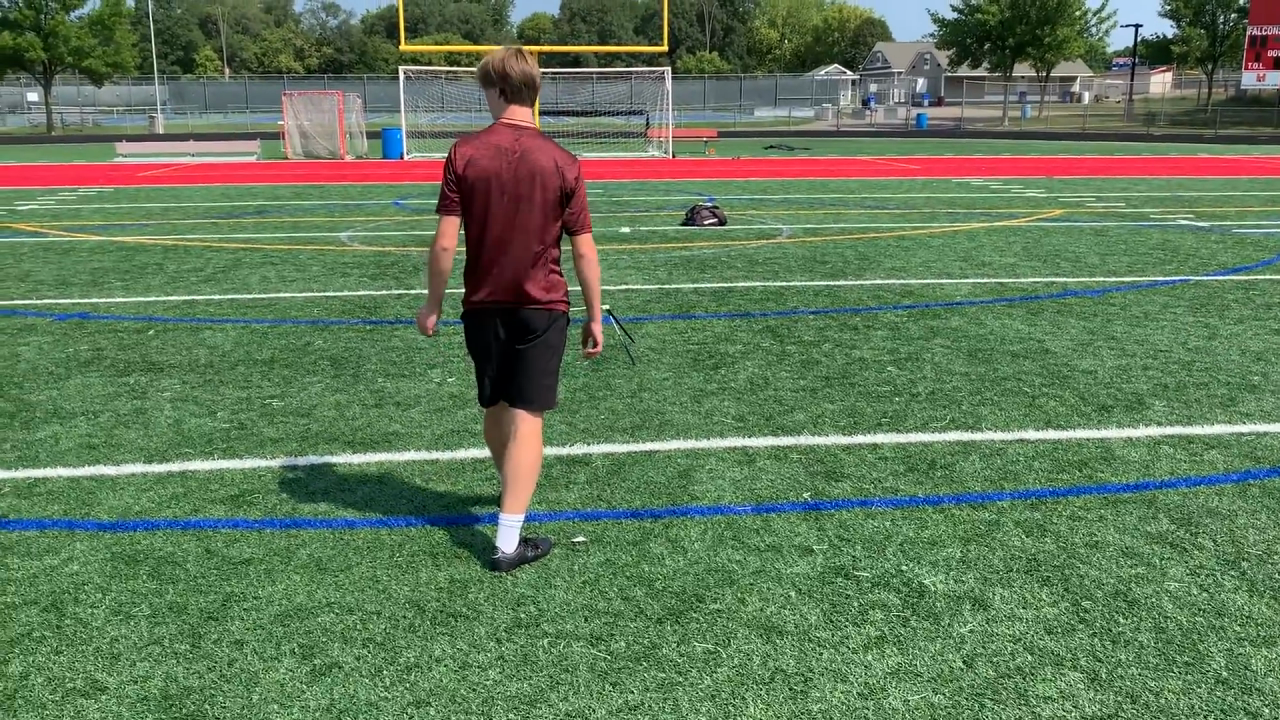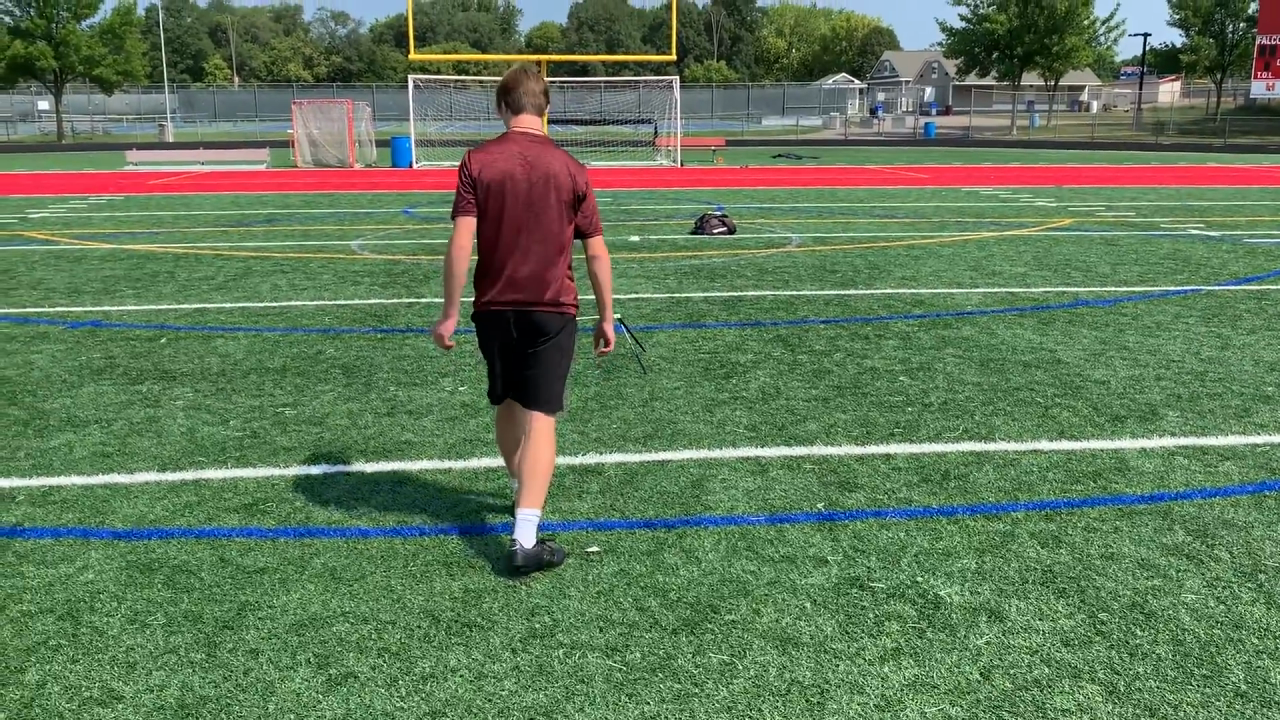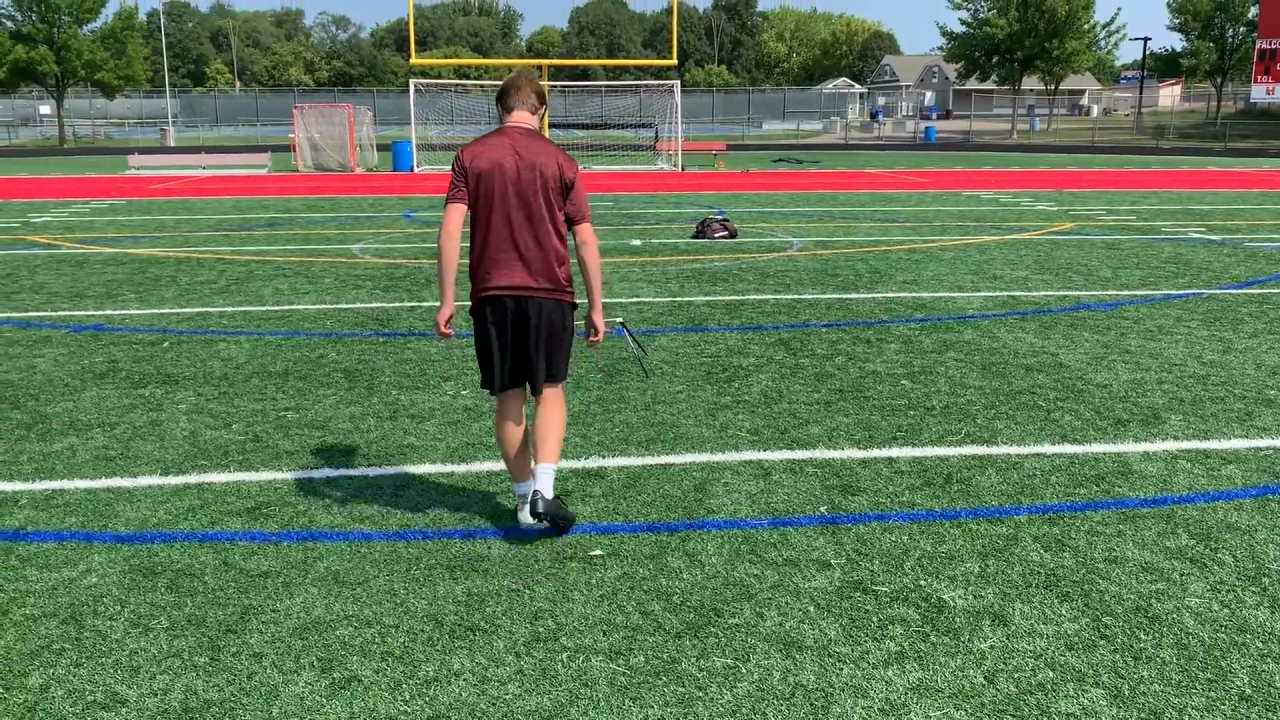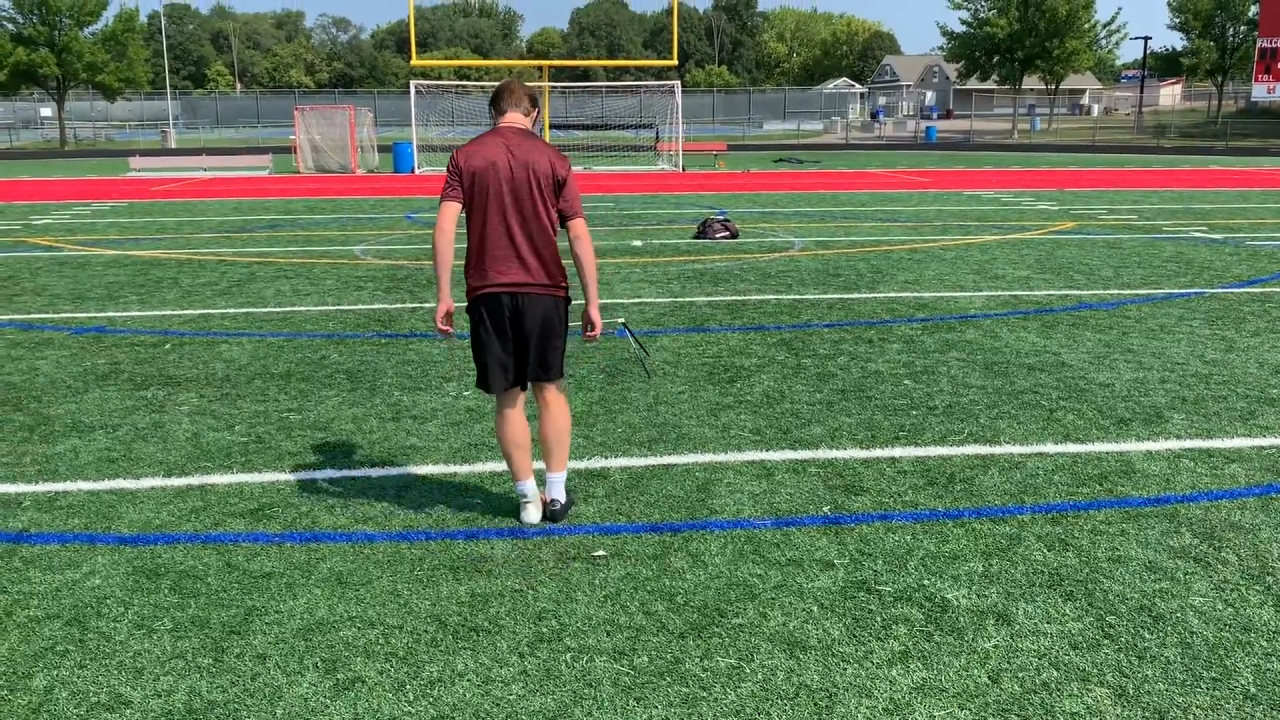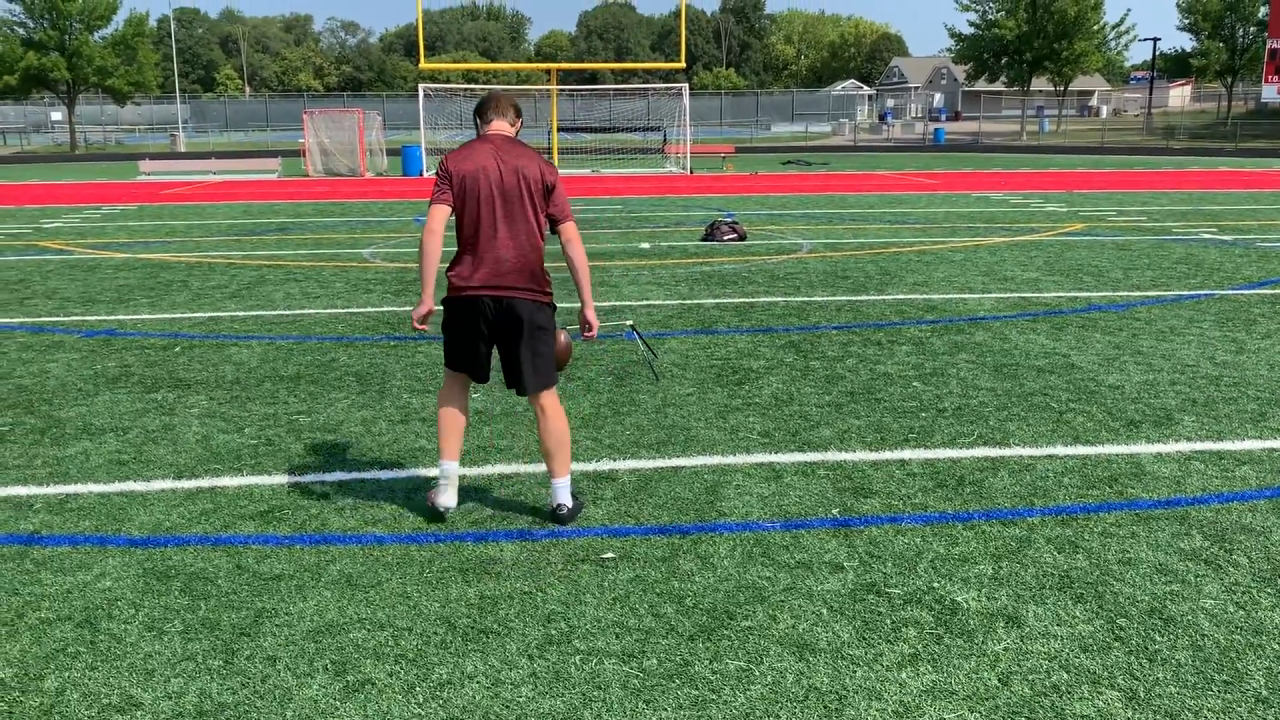
dt=0.3s
person 1, frame 1
left shoulder: (464, 153)
right shoulder: (562, 163)
left elbow: (445, 242)
right elbow: (583, 249)
left wrist: (433, 305)
right wrist: (594, 316)
left hip: (483, 306)
right hip: (541, 308)
left knee: (496, 405)
right knee: (526, 419)
left ankle: (510, 492)
right ankle: (508, 542)
person 1, frame 2
left shoulder: (478, 161)
right shoulder: (571, 169)
left elbow: (461, 244)
right elbow: (596, 252)
left wrist: (449, 313)
right wrist: (606, 317)
left hip: (494, 308)
right hip: (552, 310)
left knee: (508, 405)
right knee: (540, 421)
left ankle: (522, 496)
right ankle: (525, 539)
person 1, frame 3
left shoulder: (471, 155)
right shoulder: (559, 160)
left elbow: (450, 231)
right elbow: (585, 239)
left wrist: (447, 299)
right wrist: (596, 306)
left hip: (492, 295)
right hip: (550, 294)
left knee: (509, 398)
right knee: (550, 392)
left ankle: (523, 497)
right ankle: (543, 491)
person 1, frame 4
left shoulder: (465, 156)
right shoulder: (552, 159)
left elbow: (444, 227)
right elbow: (578, 234)
left wrist: (443, 296)
right wrist: (592, 302)
left hip: (488, 293)
right hip: (545, 292)
left knee: (509, 399)
right knee: (550, 391)
left ankle: (529, 498)
right ankle: (555, 493)
person 1, frame 5
left shoulder: (454, 160)
right shoulder: (538, 166)
left elbow: (433, 229)
right elbow: (570, 238)
left wrist: (426, 296)
right wrist: (587, 304)
left hip: (470, 294)
right hip: (529, 296)
left knee: (456, 386)
right knee: (544, 399)
left ankle: (447, 487)
right ankle: (563, 498)
